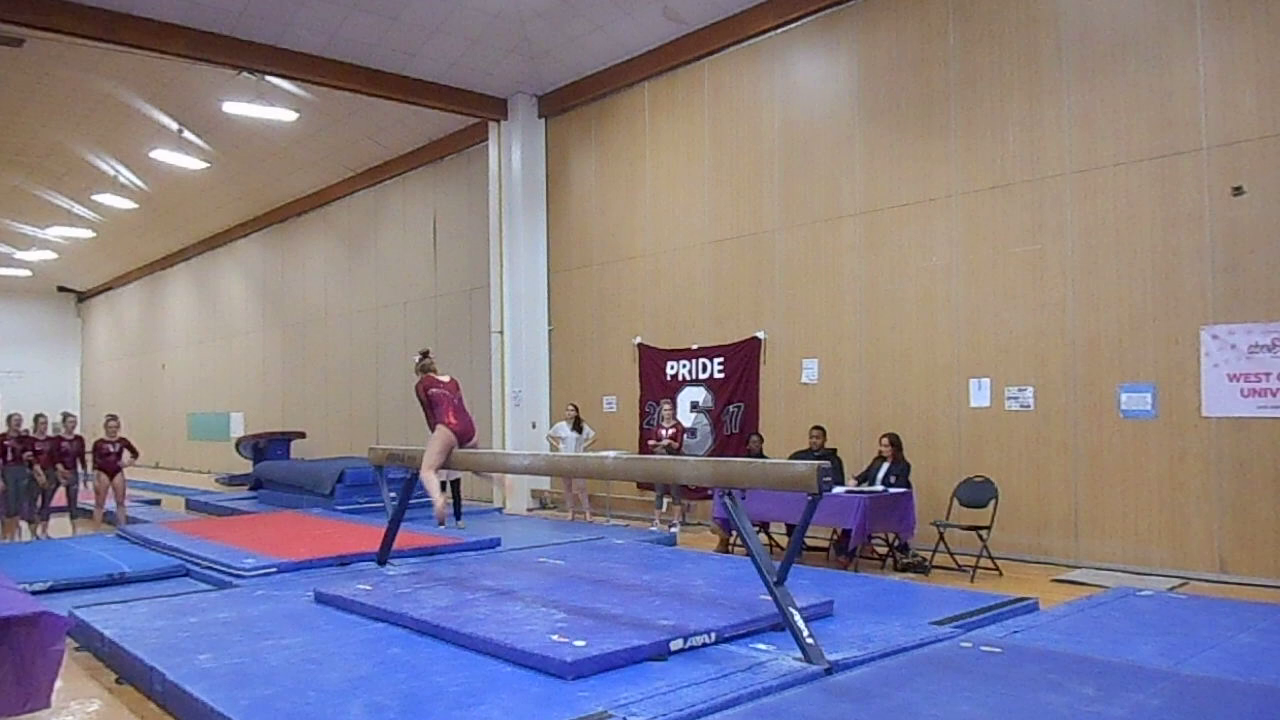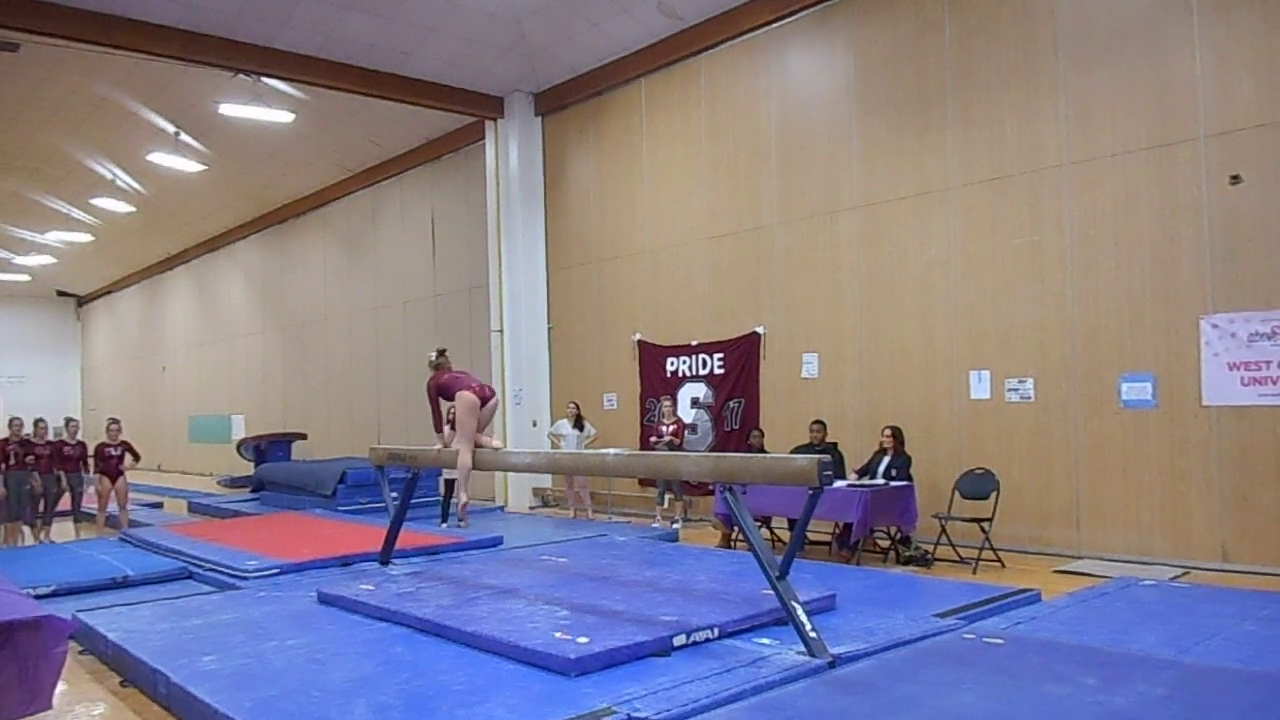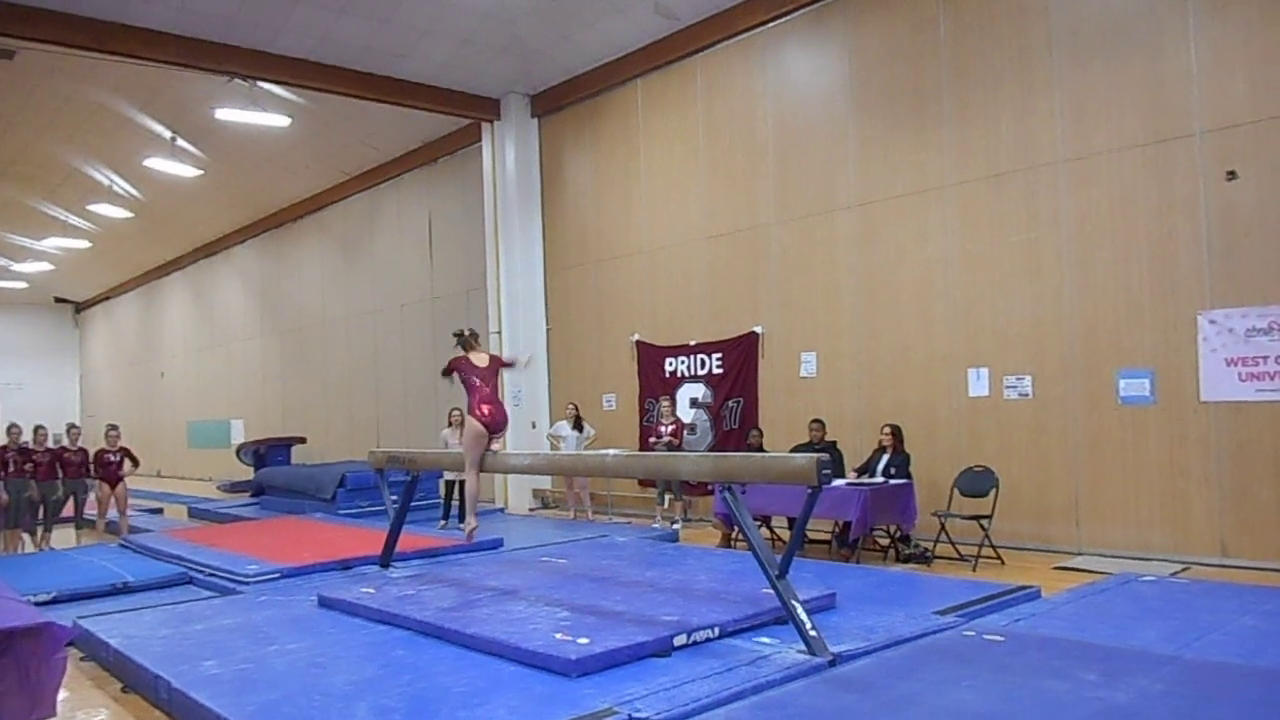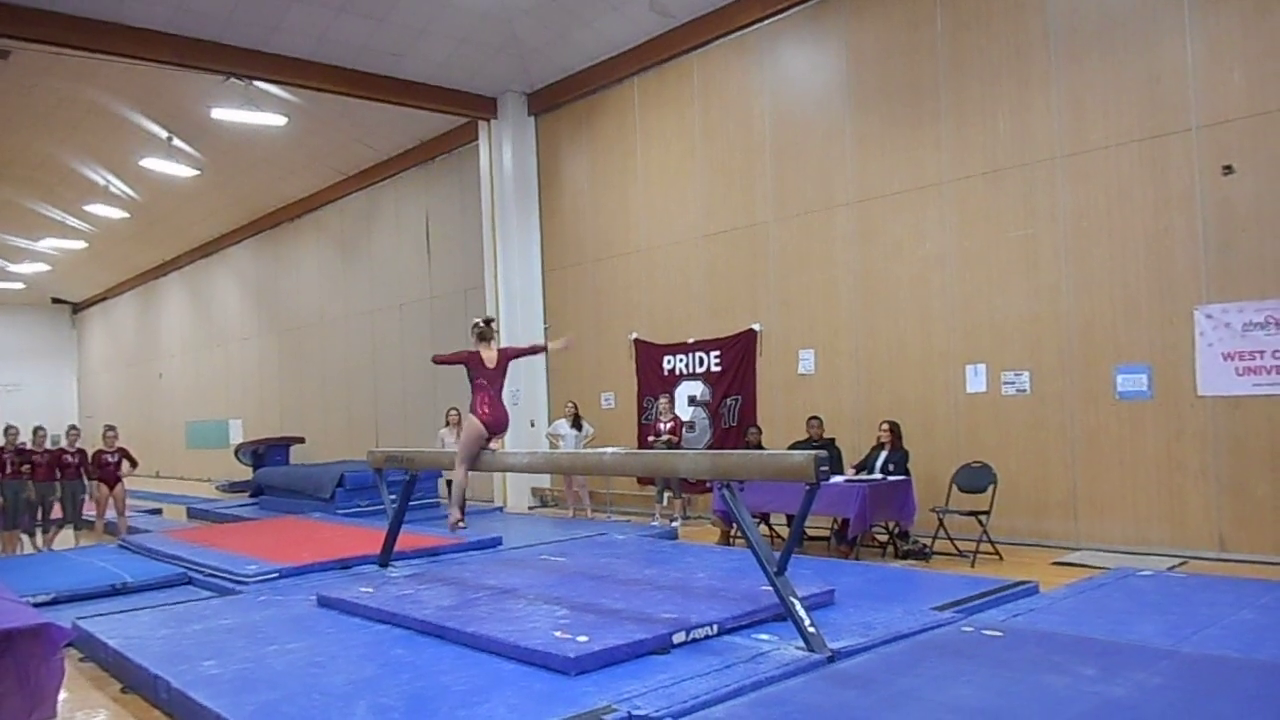
dt=0.4s
person 1, frame 1
left shoulder: (421, 385)
right shoulder: (452, 381)
left elbow: (430, 415)
left wrist: (435, 438)
left hip: (449, 429)
right hip: (467, 428)
left knee: (426, 470)
left ankle: (438, 499)
person 1, frame 2
left shoulder: (433, 381)
right shoulder: (462, 374)
left elbow: (437, 412)
left wrist: (441, 440)
left hip: (468, 396)
right hip: (489, 393)
left knee: (465, 449)
right knee: (469, 437)
left ankle: (463, 496)
right ankle: (485, 441)
person 1, frame 3
left shoulder: (459, 362)
right shoulder: (493, 360)
left elbow: (445, 373)
right elbow: (509, 363)
left wrist: (454, 369)
right wrist: (522, 362)
left hip: (478, 418)
right hip: (500, 418)
left knee: (471, 471)
left ankle: (471, 519)
right ankle: (490, 444)
person 1, frame 4
left shoulder: (471, 357)
right shoulder: (504, 353)
left elbow: (437, 359)
right elbow: (531, 349)
right wrist: (553, 345)
left hip: (481, 418)
right hip: (502, 420)
left knee: (461, 464)
left ankle: (455, 511)
right ankle: (491, 444)
